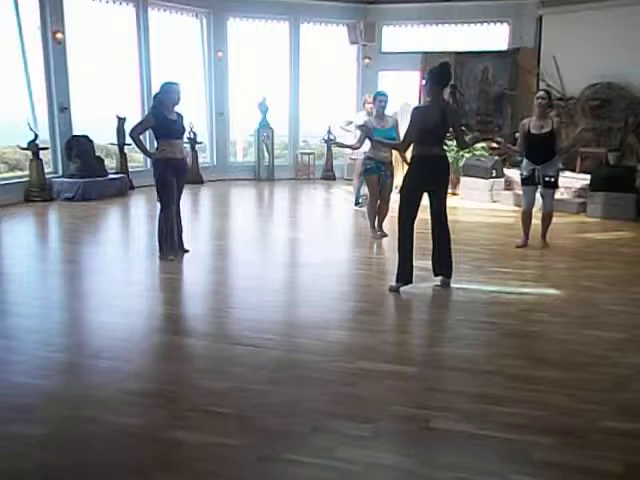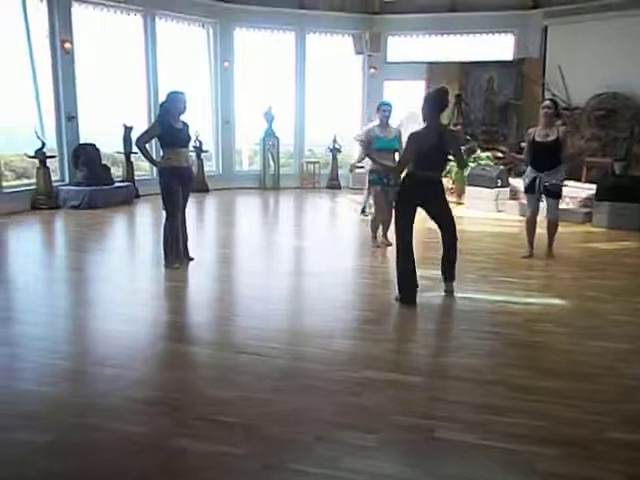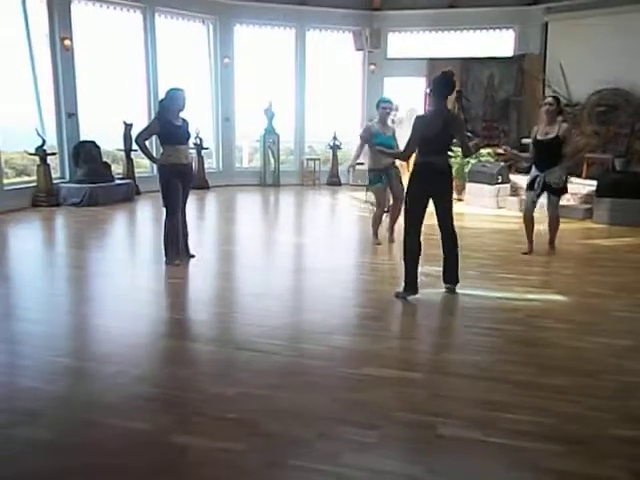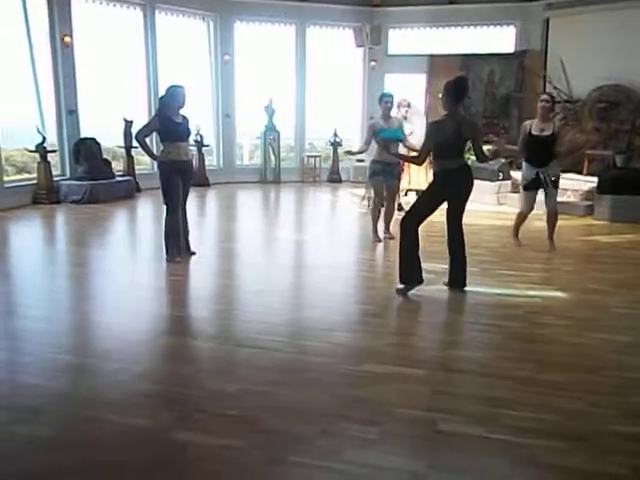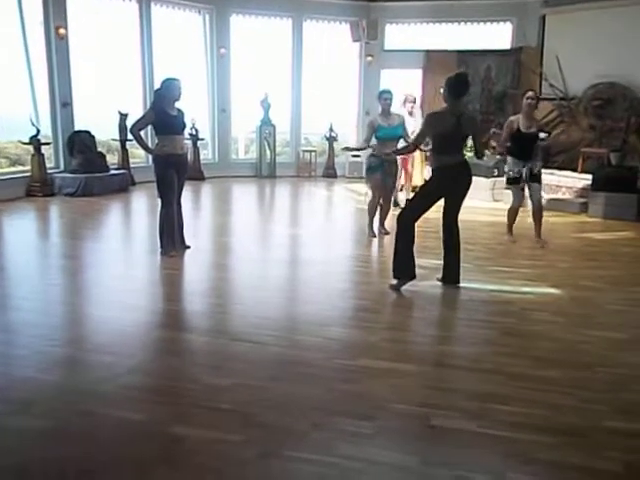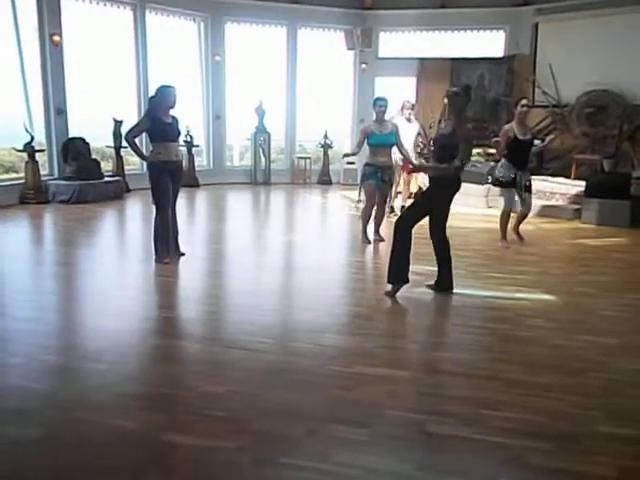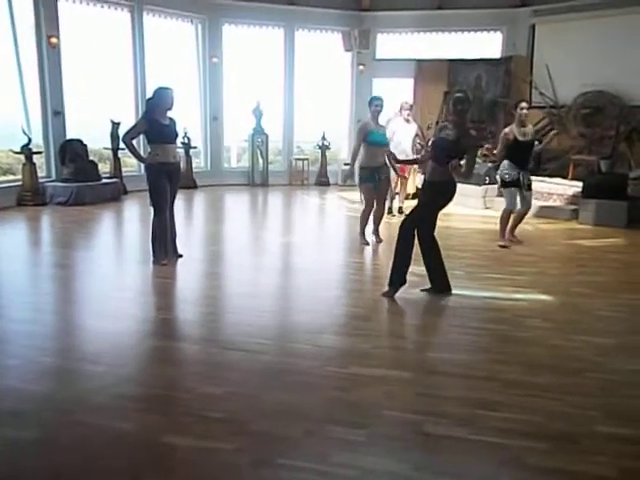
dt=0.4s
person 1, frame 1
left shoulder: (420, 111)
right shoulder: (452, 112)
left elbow: (404, 146)
right elbow: (462, 145)
left wrist: (375, 139)
right wrist: (476, 141)
left hip: (420, 167)
right hip: (441, 167)
left knee: (405, 221)
right knee: (439, 218)
left ankle: (403, 277)
right ankle: (445, 273)
person 1, frame 2
left shoulder: (416, 137)
right shoulder: (452, 136)
left elbow: (399, 169)
right elbow: (461, 164)
left hip: (411, 189)
right hip: (434, 190)
left knee: (404, 240)
right knee: (449, 231)
left ankle: (408, 294)
right ankle: (448, 281)
person 1, frame 3
left shoulder: (423, 120)
right shoulder: (456, 120)
left elbow: (405, 155)
right elbow: (467, 152)
left wrist: (378, 149)
right wrist: (477, 145)
left hip: (422, 176)
right hip: (444, 176)
left knee: (412, 230)
right knee: (446, 225)
left ankle: (410, 285)
right ankle: (451, 279)
person 1, frame 4
left shoulder: (437, 126)
right shoulder: (471, 125)
left elbow: (421, 159)
right elbow: (481, 158)
left wrist: (393, 153)
right wrist: (496, 153)
left hip: (443, 181)
right hip: (464, 179)
left knee: (409, 223)
right knee: (455, 226)
left ankle: (411, 279)
right ankle: (457, 279)
person 1, frame 5
left shoulder: (436, 117)
right shoulder: (471, 121)
left elbow: (413, 146)
right elbow: (479, 155)
left wrist: (390, 152)
right wrist: (484, 145)
left hip: (442, 176)
right hip: (462, 174)
left knee: (406, 218)
right knee: (450, 222)
left ankle: (404, 274)
right ankle: (451, 275)
person 1, frame 6
left shoulder: (464, 130)
right shoulder: (447, 124)
left elbow: (460, 164)
left wrist: (430, 167)
right wrist: (425, 161)
left hip: (445, 183)
right hip: (438, 182)
left knee: (404, 222)
right knee: (437, 230)
left ankle: (398, 279)
right ankle: (444, 282)
person 1, frame 7
left shoulder: (468, 137)
right shoulder: (441, 127)
left elbow: (468, 172)
left wrist: (458, 172)
right wrist: (403, 161)
left hip: (442, 188)
right hip: (428, 185)
left knee: (408, 226)
right knee: (425, 233)
left ankle: (396, 282)
right ankle: (440, 284)
person 2, frame 1
left shoulder: (179, 117)
right shoulder: (155, 116)
right elbow: (134, 133)
left wrist: (183, 153)
right wrist: (149, 154)
left hip: (181, 163)
right hip: (164, 164)
left knee: (176, 204)
right knee: (167, 206)
left ankle: (177, 245)
right ankle: (166, 249)
person 2, frame 2
left shoulder: (184, 125)
right shoulder: (161, 125)
right elbow: (140, 142)
left wrist: (188, 161)
right wrist: (155, 162)
left hip: (186, 172)
right hip: (169, 172)
left knee: (181, 213)
right knee: (172, 214)
left ankle: (182, 253)
right ankle: (171, 257)
person 2, frame 3
left shoulder: (184, 122)
right shoulder: (161, 122)
right elbow: (139, 139)
left wrist: (188, 158)
right wrist: (154, 159)
left hip: (186, 168)
right hip: (169, 169)
left knee: (181, 210)
right knee: (172, 211)
left ankle: (183, 250)
right ankle: (172, 254)
person 2, frame 4
left shoulder: (184, 119)
right shoulder: (161, 119)
right elbow: (140, 136)
left wrist: (188, 154)
right wrist: (154, 156)
left hip: (186, 165)
right hip: (169, 166)
left knee: (182, 206)
right knee: (173, 208)
left ankle: (184, 247)
right ankle: (173, 251)
person 2, frame 5
left shoulder: (179, 112)
right shoulder: (156, 112)
right elbow: (134, 129)
left wrist: (183, 148)
right wrist: (149, 150)
left hip: (181, 159)
right hip: (164, 160)
left knee: (177, 200)
right knee: (168, 201)
left ankle: (178, 241)
right ankle: (167, 245)
person 2, frame 6
left shoulder: (174, 120)
right shoulder: (151, 119)
right elbow: (129, 136)
left wrist: (178, 155)
right wrist: (144, 157)
left hip: (176, 166)
right hip: (159, 167)
left knee: (172, 207)
right knee: (163, 208)
left ankle: (173, 248)
right ankle: (162, 252)
person 2, frame 7
left shoulder: (171, 121)
right shoulder: (148, 120)
right elbow: (127, 138)
left wrist: (176, 158)
right wrist: (141, 158)
left hip: (174, 167)
right hip: (157, 168)
left knee: (169, 209)
right knee: (160, 210)
left ankle: (171, 249)
right ankle: (160, 254)
person 3, frame 1
left shoulder: (554, 123)
right shoulder: (525, 124)
left elbow: (558, 148)
right elbow: (520, 150)
right wrist: (504, 145)
left hip: (549, 167)
right hip: (530, 167)
left knee: (548, 207)
right knee: (527, 205)
left ankle: (543, 237)
right ankle: (525, 237)
person 3, frame 2
left shoulder: (561, 131)
right shoulder: (532, 133)
left elbow: (564, 156)
right elbow: (526, 158)
right wrist: (510, 155)
left hip: (553, 176)
right hip: (534, 175)
left knee: (552, 215)
right knee: (531, 213)
left ankle: (550, 247)
right ankle: (530, 247)
person 3, frame 3
left shoulder: (563, 128)
right shoulder: (536, 130)
right elbow: (532, 156)
right wrist: (513, 153)
left hip: (555, 173)
right hip: (537, 173)
left knee: (552, 211)
right knee: (527, 209)
left ankle: (551, 243)
right ankle: (530, 244)
person 3, frame 4
left shoulder: (556, 126)
right shoulder: (527, 125)
left elbow: (555, 151)
right elbow: (520, 151)
left hip: (549, 170)
right hip: (530, 169)
left knee: (551, 207)
right knee: (527, 208)
left ankle: (551, 239)
right ankle: (515, 233)
person 3, frame 5
left shoulder: (537, 123)
right shoulder: (512, 121)
left elbow: (535, 146)
right elbow: (502, 145)
left hip: (532, 164)
right hip: (515, 164)
left knee: (537, 200)
right knee: (517, 202)
left ankle: (538, 234)
right ankle: (509, 231)
person 3, frame 6
left shoulder: (529, 129)
right shoulder: (507, 129)
left elbow: (527, 152)
right elbow: (500, 154)
left wrist: (544, 144)
right wrist: (498, 147)
left hip: (523, 172)
right hip: (507, 170)
left knee: (527, 207)
right knee: (508, 206)
left ankle: (516, 228)
right ankle: (503, 237)
person 3, frame 7
left shoulder: (530, 129)
right shoulder: (508, 132)
left elbow: (530, 151)
right elbow: (499, 155)
left wrist: (547, 141)
left hip: (524, 171)
right hip: (509, 170)
left knee: (526, 206)
right knee: (510, 205)
left ankle: (511, 233)
right ankle: (502, 237)
person 4, frame 1
left shoulder: (393, 121)
right shoulder: (368, 123)
right elbow: (359, 144)
right wrist: (347, 146)
left hip: (388, 164)
right hip: (371, 162)
left knee: (385, 198)
right knee: (374, 197)
left ankle: (380, 227)
right ankle: (372, 228)
person 4, frame 2
left shoulder: (396, 132)
right shoulder: (370, 132)
left elbow: (401, 153)
right elbow: (364, 152)
right wrist: (356, 162)
left hip: (392, 173)
right hip: (376, 173)
left knee: (389, 208)
right knee: (379, 208)
left ankle: (384, 236)
right ankle: (373, 237)
person 4, frame 3
left shoulder: (392, 129)
right shoulder: (370, 127)
left elbow: (395, 150)
right elbow: (360, 147)
right wrist: (353, 162)
left hip: (391, 168)
right hip: (375, 171)
left knee: (399, 198)
right knee: (381, 205)
left ankle: (391, 230)
right ankle: (375, 235)
person 4, frame 4
left shoulder: (398, 122)
right shoulder: (374, 124)
left elbow: (405, 142)
right elbow: (366, 144)
right wrist: (356, 152)
left hip: (395, 165)
right hip: (378, 164)
left knee: (391, 199)
right knee: (378, 199)
left ankle: (387, 229)
right ankle: (374, 231)
person 4, frame 5
left shoulder: (400, 119)
right shoulder: (374, 122)
left elbow: (407, 139)
right elbow: (366, 142)
right wrist: (355, 148)
left hip: (392, 162)
right hip: (376, 160)
left knee: (388, 196)
right knee: (376, 195)
left ankle: (382, 225)
right ankle: (370, 226)
person 4, frame 6
left shoulder: (393, 127)
right shoulder: (367, 128)
left elbow: (401, 147)
right elbow: (359, 146)
right wrist: (351, 153)
left hip: (387, 169)
right hip: (370, 167)
left knee: (382, 203)
right knee: (370, 202)
left ankle: (377, 231)
right ankle: (364, 233)
person 4, frame 7
left shoulder: (383, 128)
right shoulder: (365, 125)
right elbow: (357, 147)
left wrist: (396, 169)
right wrist: (351, 167)
left hip: (382, 169)
right hip: (367, 169)
left knee: (381, 203)
right knee: (369, 204)
left ankle: (376, 230)
right ankle: (362, 234)
